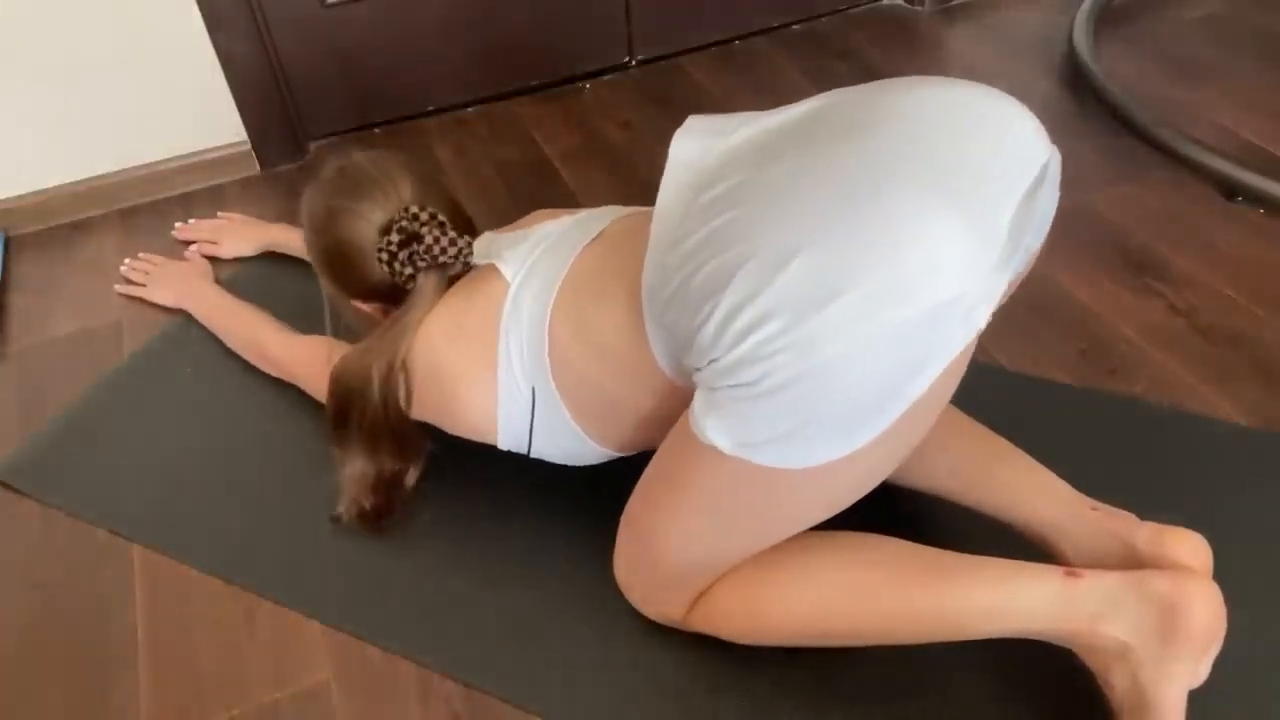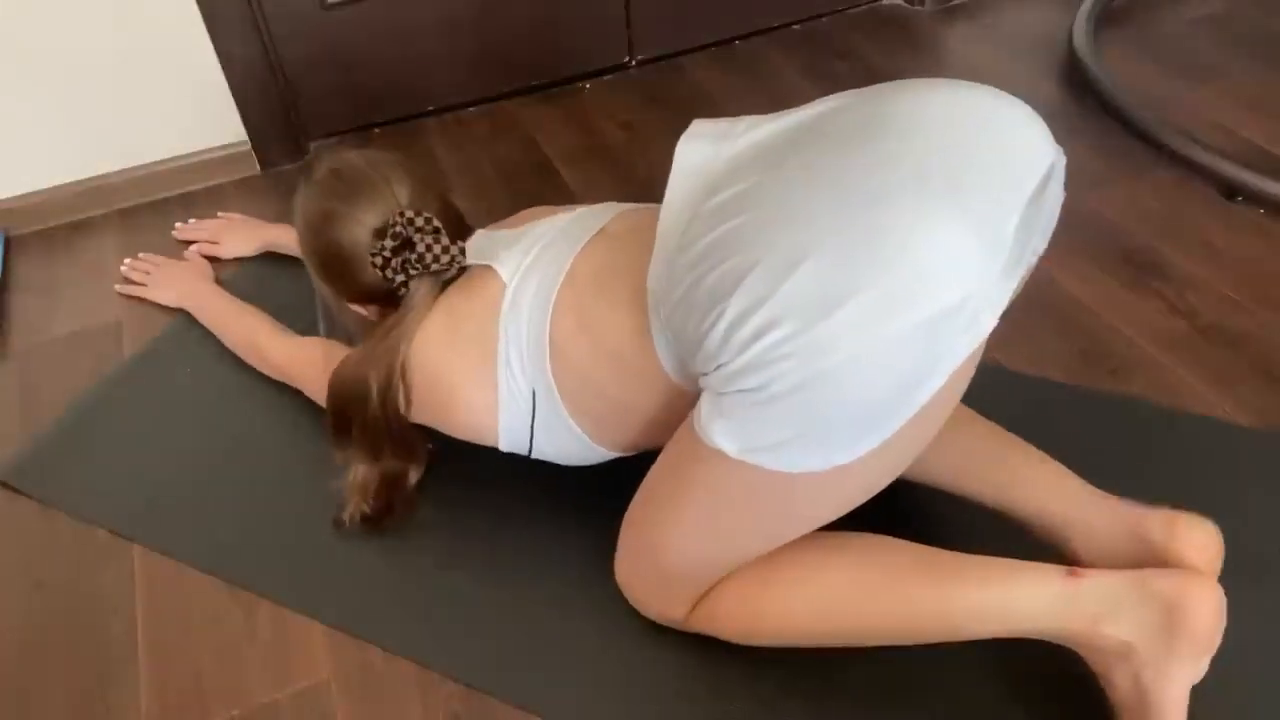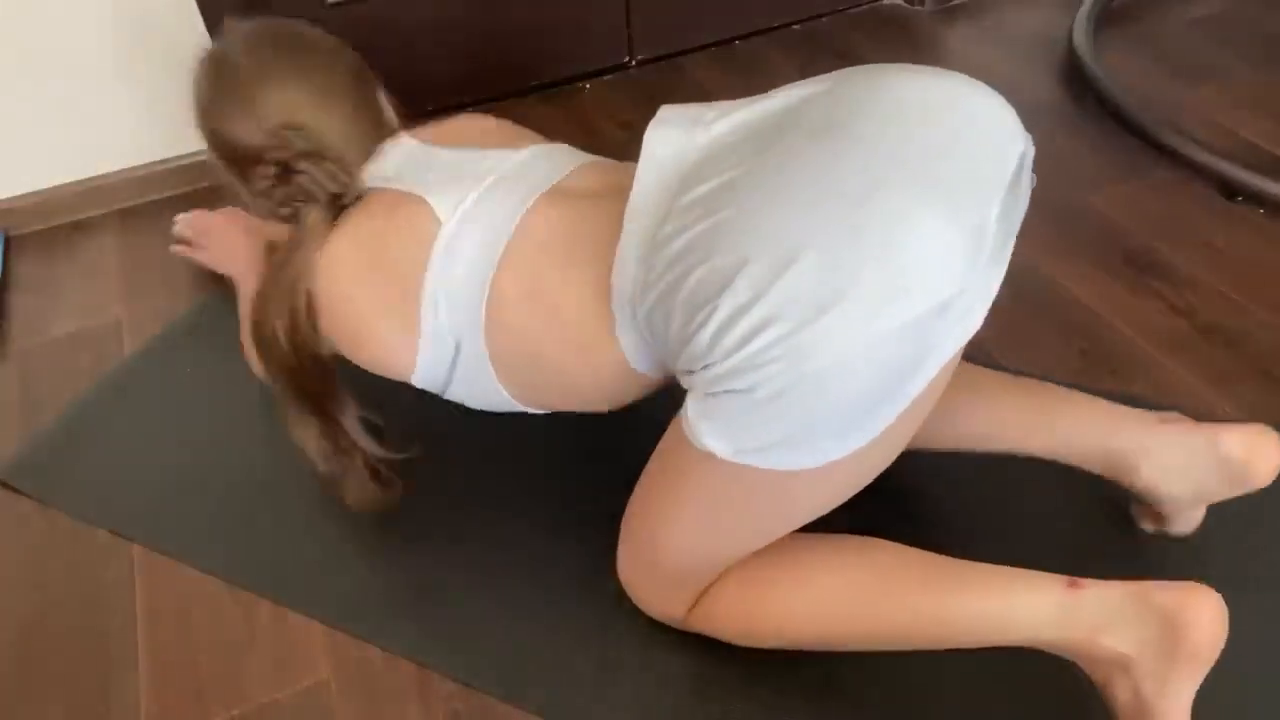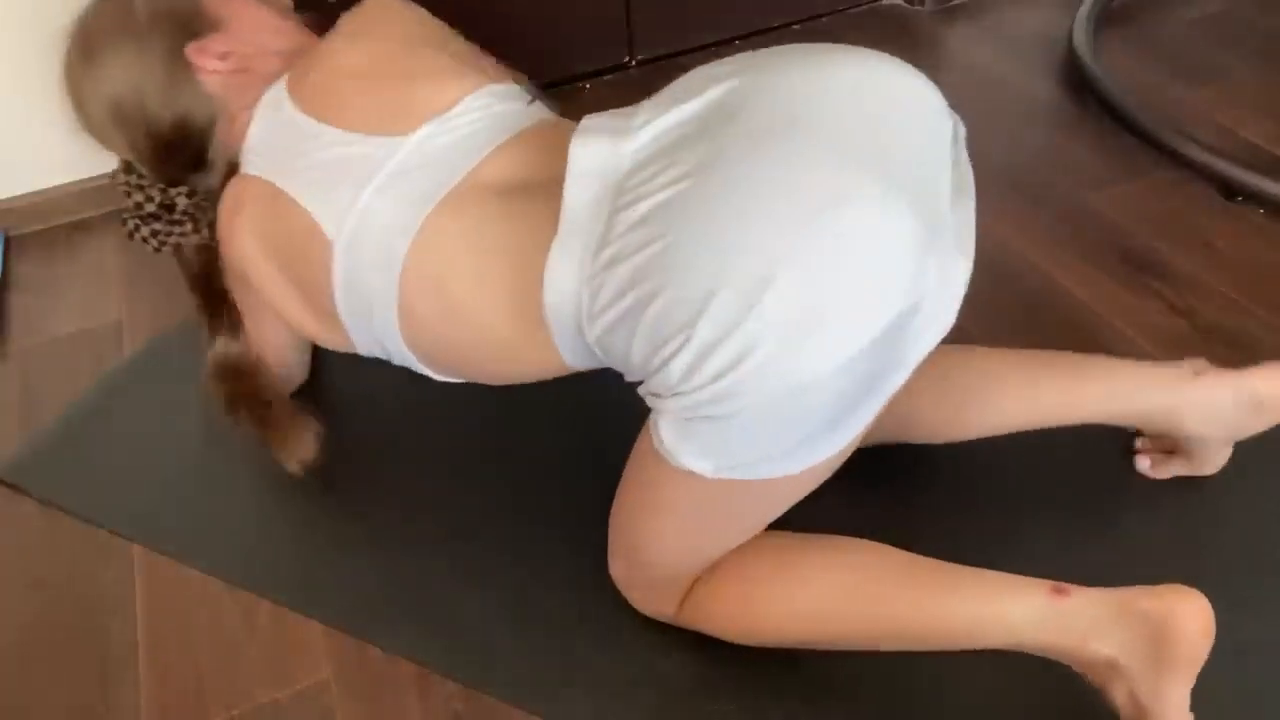
dt=0.3s
person 1, frame 1
left shoulder: (417, 363)
right shoulder: (513, 238)
left elbow: (294, 354)
right elbow: (395, 236)
left wrist: (200, 294)
right wrist: (274, 233)
left hip: (831, 294)
left knee: (669, 580)
right knee: (838, 402)
left ankle: (1108, 611)
right ankle: (1099, 531)
person 1, frame 2
left shoulder: (419, 361)
right shoulder: (504, 234)
left elbow: (296, 355)
right elbow: (383, 238)
left wrist: (204, 295)
right wrist: (268, 232)
left hip: (850, 291)
left knee: (669, 576)
right knee: (836, 394)
left ankle: (1112, 610)
right ankle: (1105, 523)
person 1, frame 3
left shoulder: (321, 276)
right shoulder: (460, 137)
left elbow: (281, 351)
left wrist: (246, 259)
left hip: (832, 292)
left knee: (667, 578)
right knee: (845, 382)
left ankle: (1111, 621)
right ankle: (1157, 448)
person 1, frame 4
left shoulder: (251, 223)
left elbow: (278, 370)
left hip: (779, 294)
right hip: (855, 97)
left knee: (664, 573)
right knee: (811, 400)
